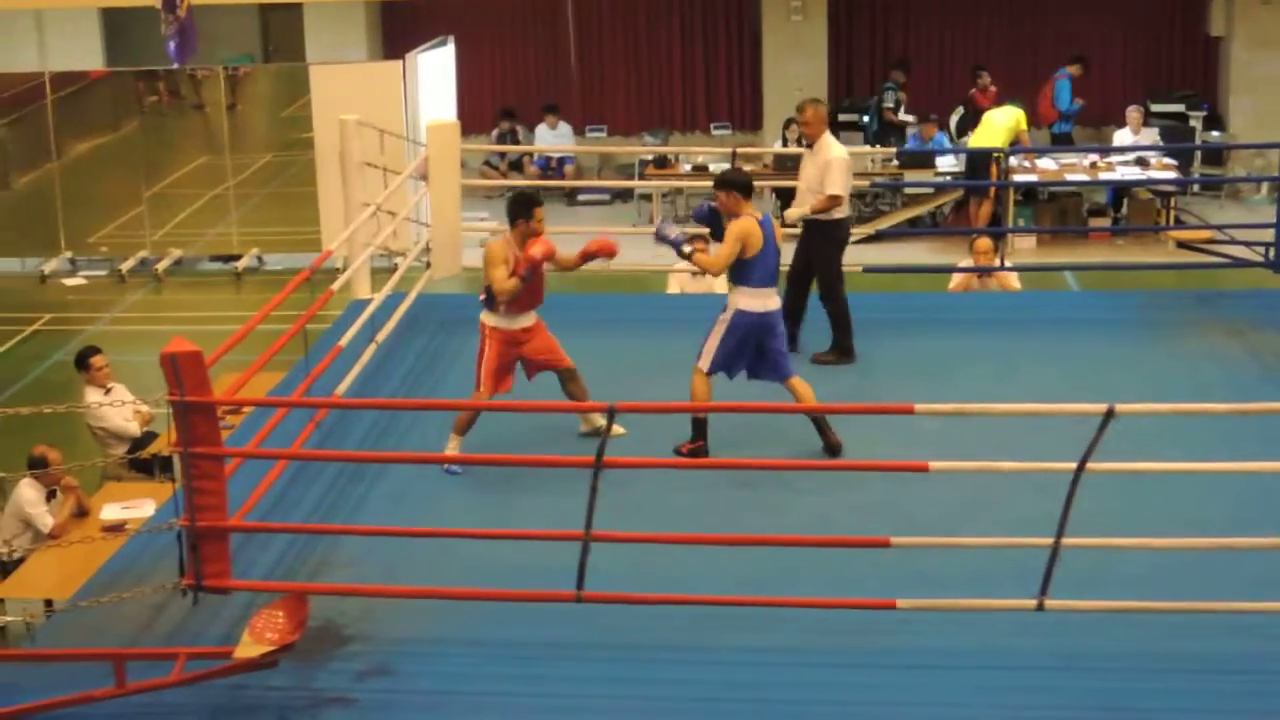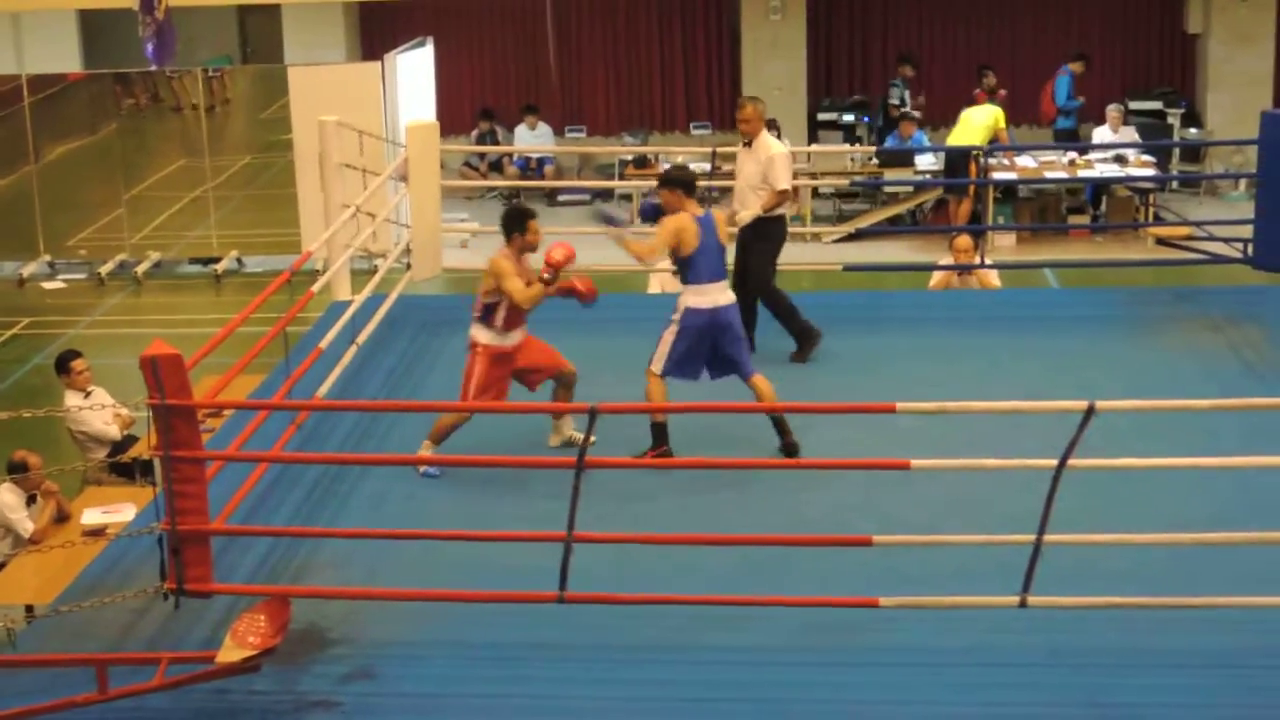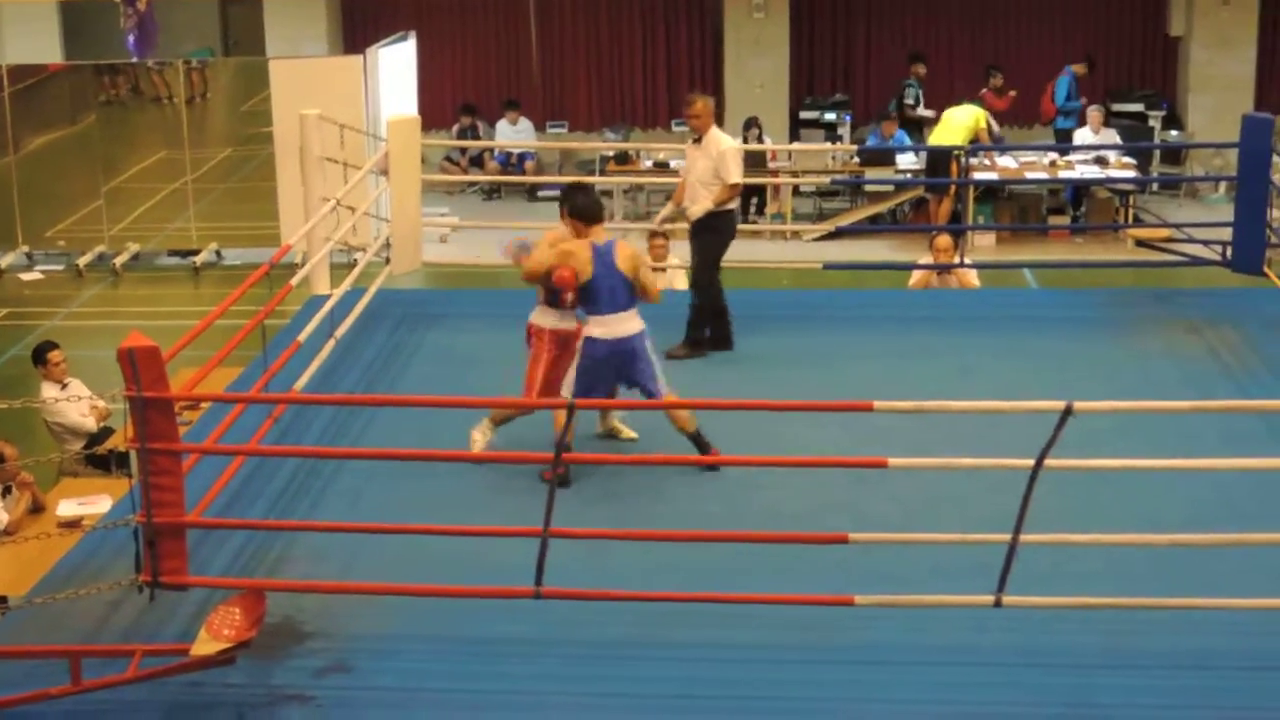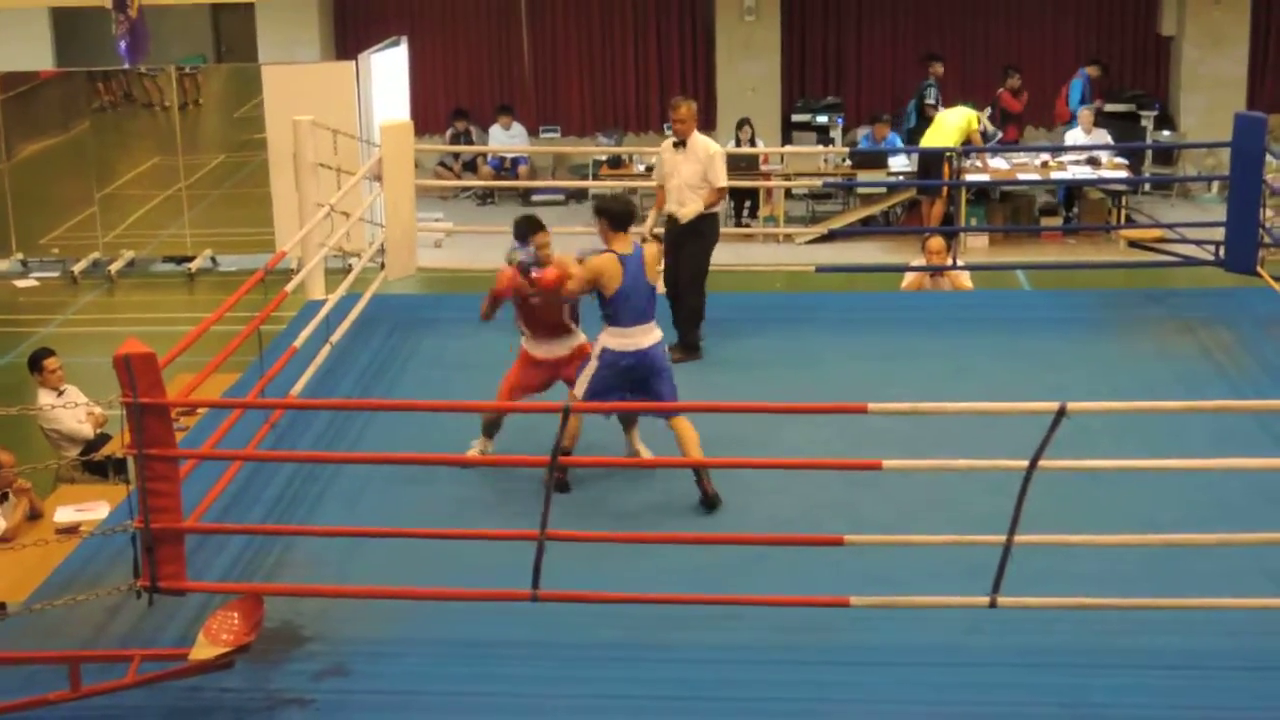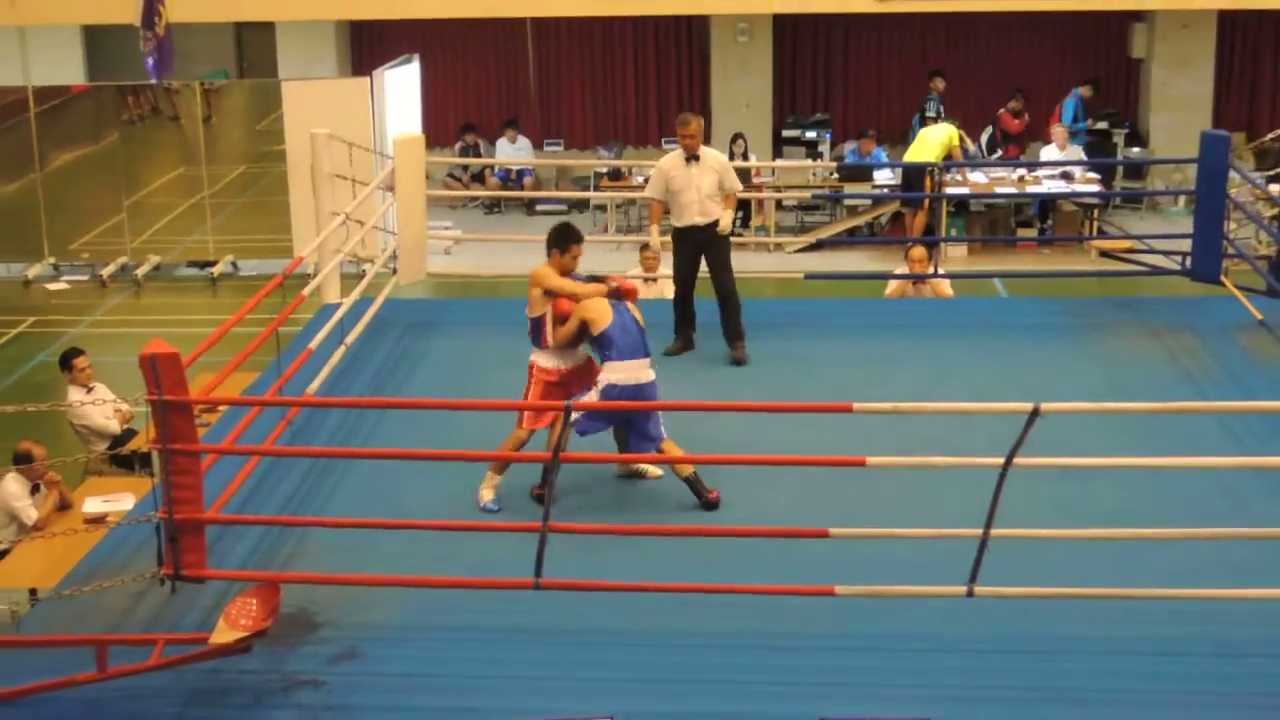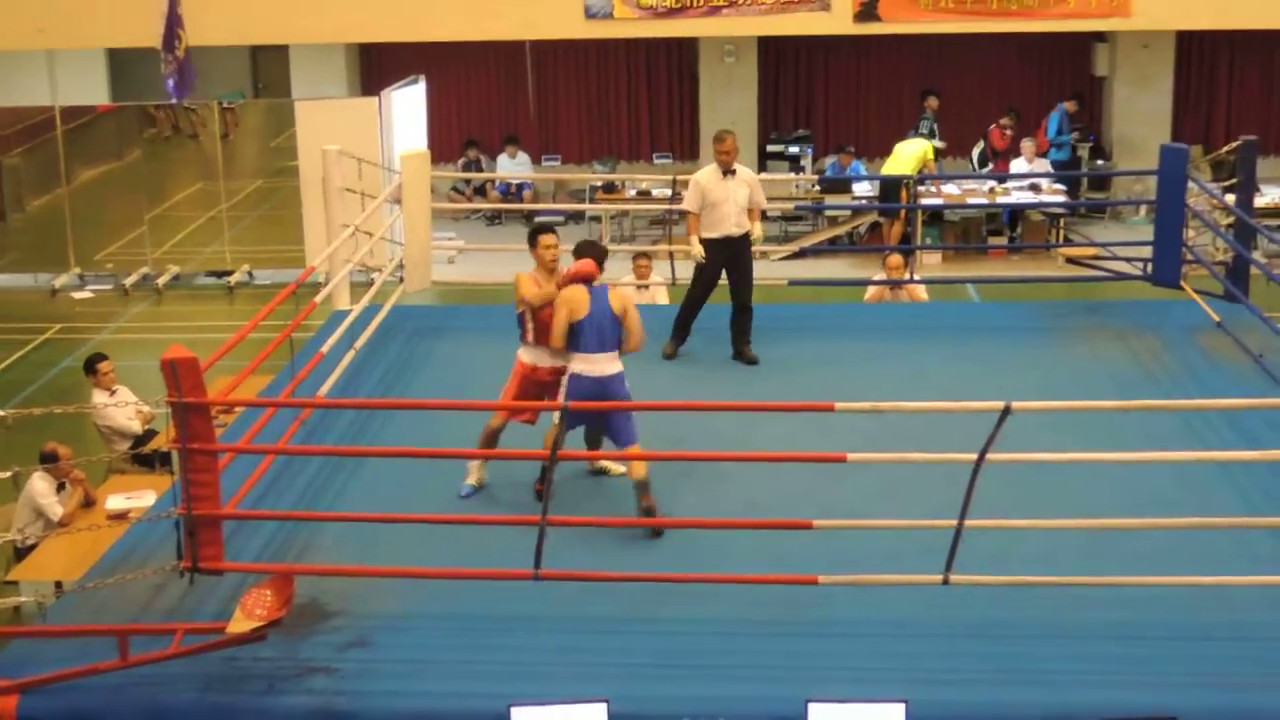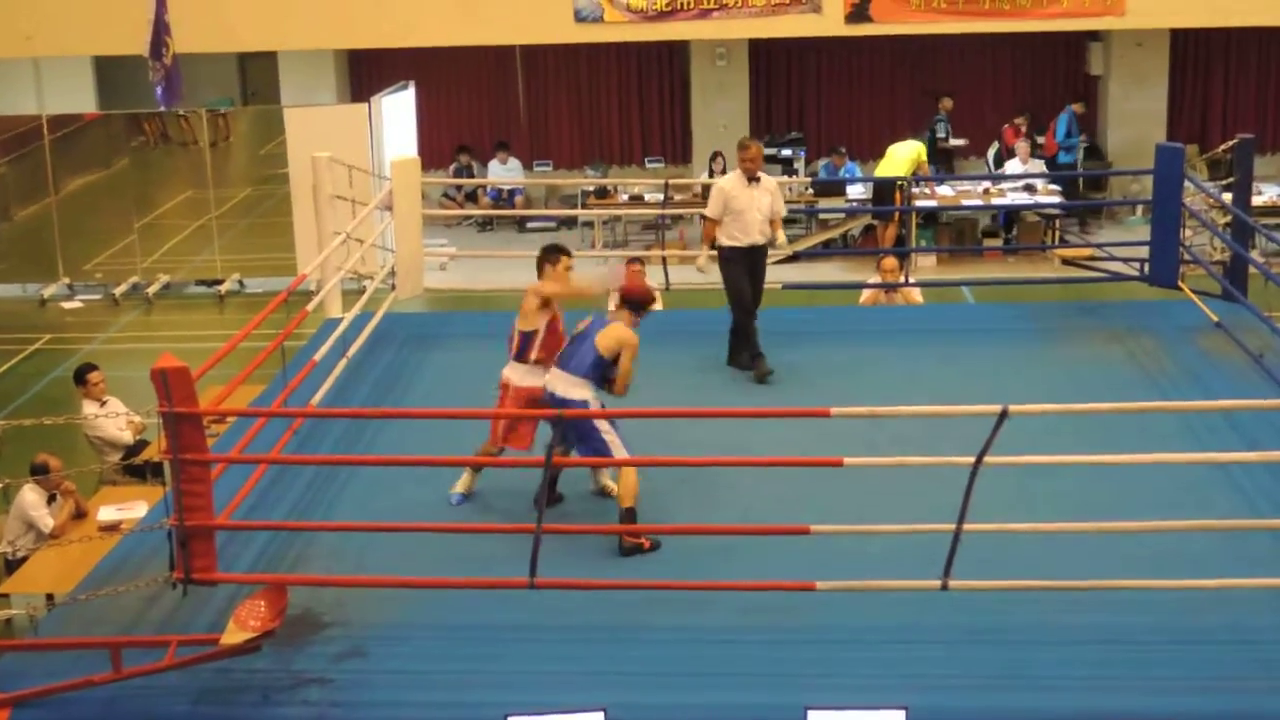
dt=0.4s
person 1, frame 1
left shoulder: (740, 226)
right shoulder: (770, 224)
left elbow: (716, 267)
left wrist: (684, 247)
left hip: (742, 310)
right hip: (771, 309)
left knee: (702, 372)
right knee: (788, 376)
left ankle: (698, 441)
right ankle: (828, 436)
person 1, frame 2
left shoulder: (676, 223)
right shoulder: (717, 220)
left elbow: (646, 254)
left wrist: (619, 230)
left hip: (696, 310)
right hip: (726, 305)
left knee: (655, 374)
right knee: (749, 374)
left ankle: (661, 446)
right ankle: (787, 437)
person 1, frame 3
left shoulder: (569, 249)
right shoulder: (628, 249)
left elbow: (530, 269)
right elbow: (653, 295)
left hip: (599, 339)
right hip: (633, 333)
left knee: (567, 399)
right knee: (660, 396)
left ankle: (560, 466)
right ankle: (704, 448)
person 1, frame 4
left shoulder: (597, 263)
right shoulder: (649, 252)
left elbow: (565, 292)
left hip: (614, 348)
right hip: (650, 345)
right knee: (676, 415)
left ankle: (560, 473)
right ankle: (705, 486)
person 1, frame 5
left shoulder: (587, 306)
right shoulder: (631, 308)
left elbow: (559, 342)
left hip: (614, 385)
right hip: (644, 383)
right knee: (660, 443)
left ankle: (544, 488)
right ankle: (703, 494)
person 1, frame 6
left shoulder: (568, 295)
right shoulder: (620, 297)
left elbow: (557, 345)
right elbow: (635, 343)
left hip: (580, 377)
right hip: (613, 377)
left knee: (559, 427)
right knee: (629, 446)
left ankle: (543, 484)
right ankle: (646, 506)
person 1, frame 7
left shoulder: (591, 318)
right shoulder: (628, 337)
left elbow: (568, 348)
right elbow: (620, 389)
left hip: (551, 393)
right hip: (578, 401)
left knee: (566, 437)
right knee: (626, 466)
left ankle: (548, 493)
right ankle: (629, 536)
person 2, frame 1
left shoulder: (536, 242)
right shoulder: (497, 249)
left elbow: (561, 263)
right elbow: (501, 293)
left wrist: (589, 253)
right wrist: (530, 267)
left hip: (529, 323)
right hip: (499, 328)
left knee: (567, 368)
right knee: (483, 395)
left ankle: (591, 420)
right ankle: (452, 448)
person 2, frame 2
left shoulder: (525, 259)
right shoulder: (501, 264)
left elbow: (533, 291)
right elbow: (525, 301)
left wrist: (568, 288)
right wrist: (549, 273)
left hip: (517, 340)
right hip: (489, 345)
left knee: (567, 374)
right knee: (466, 409)
left ankle: (562, 432)
right ankle: (425, 451)
person 2, frame 3
right shoulder: (556, 239)
left hip: (570, 326)
right hip: (549, 330)
right knee: (534, 401)
left ankle: (607, 422)
right ankle: (485, 428)
person 2, frame 4
left shoulder: (561, 264)
right shoulder: (510, 274)
right elbow: (485, 317)
right wrist: (494, 299)
left hip: (573, 349)
right hip: (535, 354)
right knee: (496, 409)
left ankle: (633, 443)
right ankle: (484, 443)
person 2, frame 5
left shoulder: (570, 278)
right shoulder: (539, 276)
right elbow: (575, 291)
right wrist: (613, 287)
left hip: (577, 360)
right hip: (547, 367)
right knee: (524, 433)
left ankle: (628, 463)
right ankle: (488, 485)
person 2, frame 6
left shoulder: (572, 278)
right shoulder: (524, 280)
right elbow: (535, 299)
right wrist: (563, 280)
left hip: (563, 363)
right hip: (531, 364)
right knee: (497, 423)
left ankle: (595, 459)
right ankle: (478, 471)
person 2, frame 7
left shoulder: (551, 304)
right shoulder: (537, 293)
right elbow: (567, 289)
left hip: (548, 382)
right hip: (520, 383)
right knee: (494, 445)
left ankle: (599, 478)
right ankle: (467, 479)
person 3, frame 1
left shoulder: (834, 155)
right shoulder: (811, 150)
left elbow: (835, 198)
left wrist: (802, 211)
left hip: (829, 229)
right hip: (813, 227)
left knee: (830, 290)
right knee: (796, 282)
left ankle: (843, 348)
right ankle: (787, 337)
person 3, frame 2
left shoulder: (774, 151)
right shoulder: (743, 149)
left elbow: (783, 192)
left wrist: (754, 211)
right wrist: (729, 214)
left hip: (769, 226)
right hip: (749, 226)
left knee: (761, 285)
right knee: (742, 284)
left ankle: (806, 334)
right ankle: (743, 339)
person 3, frame 3
left shoulder: (725, 146)
right shoulder: (692, 146)
left elbow: (734, 187)
left wrist: (706, 205)
right wrist: (669, 209)
left hip: (718, 221)
right hip: (700, 220)
left knee: (702, 281)
right knee: (706, 280)
left ankle: (695, 341)
right ankle: (720, 336)
person 3, frame 4
left shoulder: (709, 150)
right shoulder: (666, 149)
left elbow: (720, 189)
left wrist: (696, 208)
right wrist: (653, 216)
left hip: (701, 224)
right hip: (674, 223)
left knee: (691, 285)
right knee: (672, 282)
left ankle: (690, 345)
right ankle: (686, 336)
person 3, frame 5
left shoulder: (718, 161)
right shoulder: (666, 164)
left elbow: (732, 191)
right elbow: (657, 200)
left wrist: (728, 214)
right wrist: (654, 229)
left hip: (714, 230)
right hip: (684, 233)
left knee: (725, 286)
right knee: (683, 287)
left ankle: (736, 342)
right ankle: (684, 337)
person 3, frame 6
left shoulder: (749, 178)
right shoulder: (701, 178)
left elbow: (755, 207)
right elbow: (693, 213)
left wrist: (756, 225)
right wrist: (694, 241)
left hip: (740, 243)
right hip: (712, 244)
left knee: (743, 298)
right knee: (697, 294)
left ankle: (741, 346)
right ankle: (677, 339)
person 3, frame 7
left shoulder: (771, 186)
right shoulder: (724, 185)
left elbow: (775, 217)
right elbow: (712, 220)
left wrist: (779, 233)
right wrist: (704, 251)
left hip: (758, 252)
right hip: (732, 253)
left knee: (748, 307)
right knee: (744, 307)
left ankle: (737, 354)
right ankle: (757, 359)
